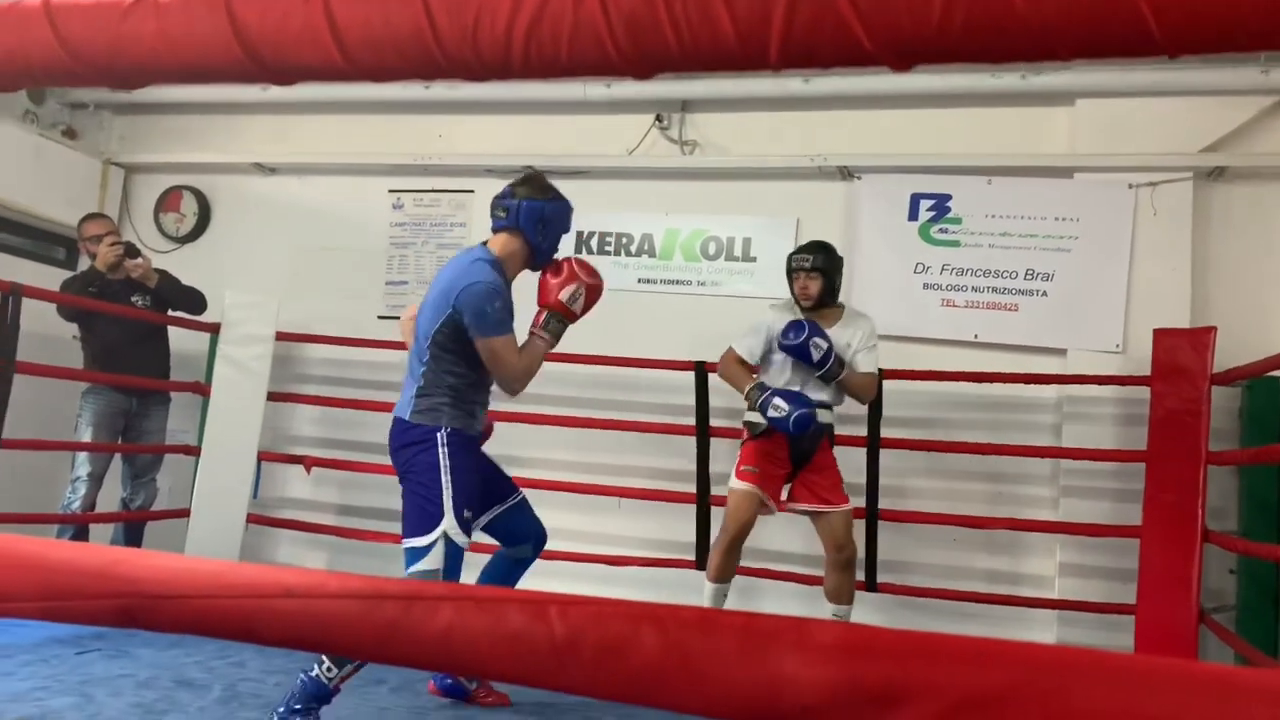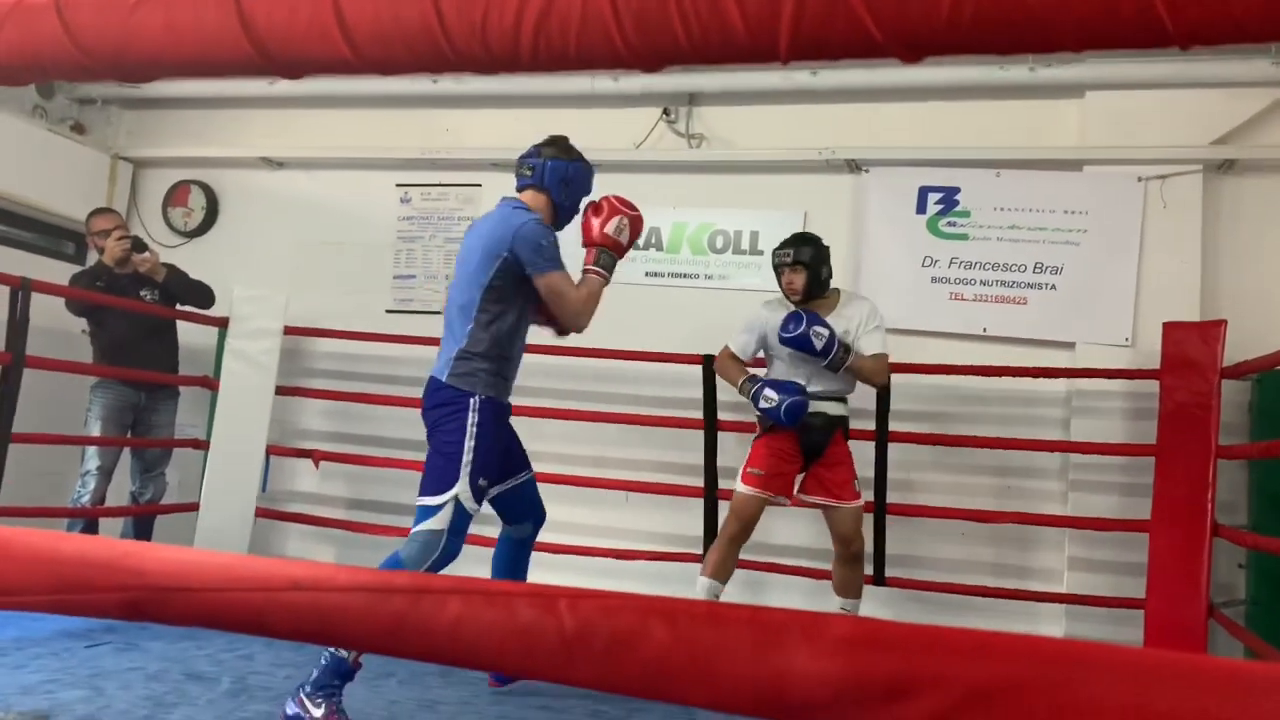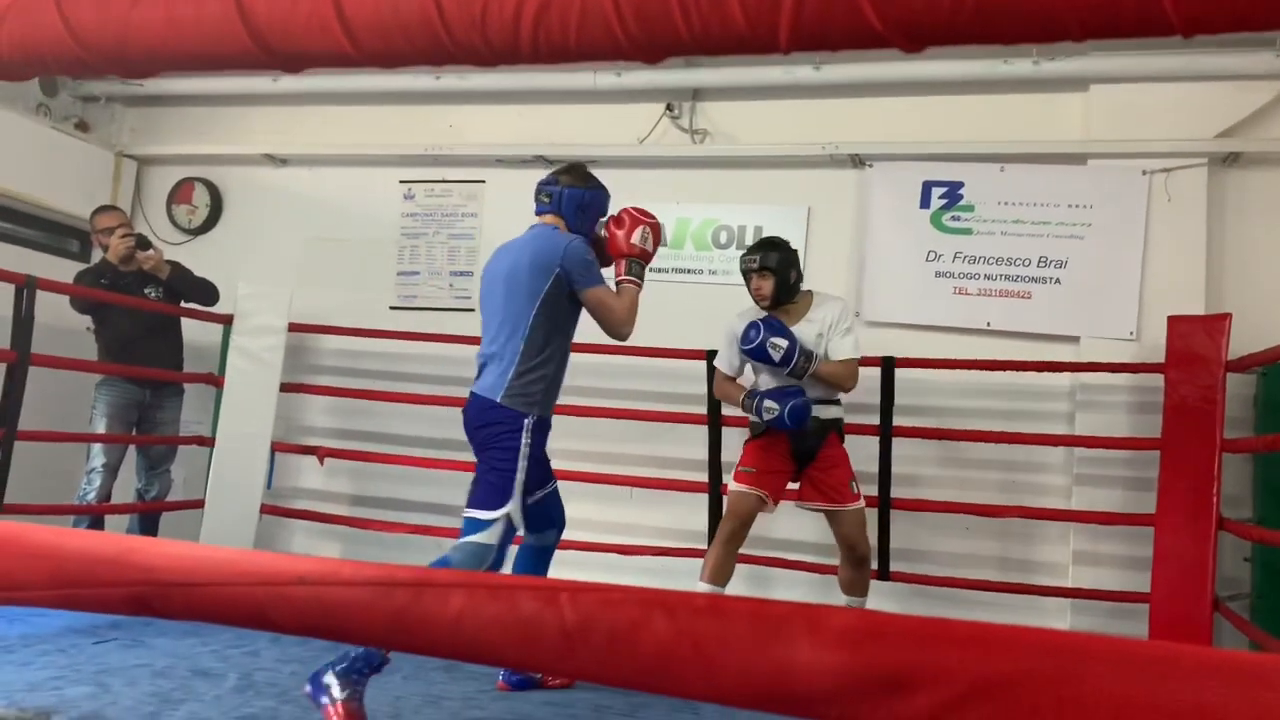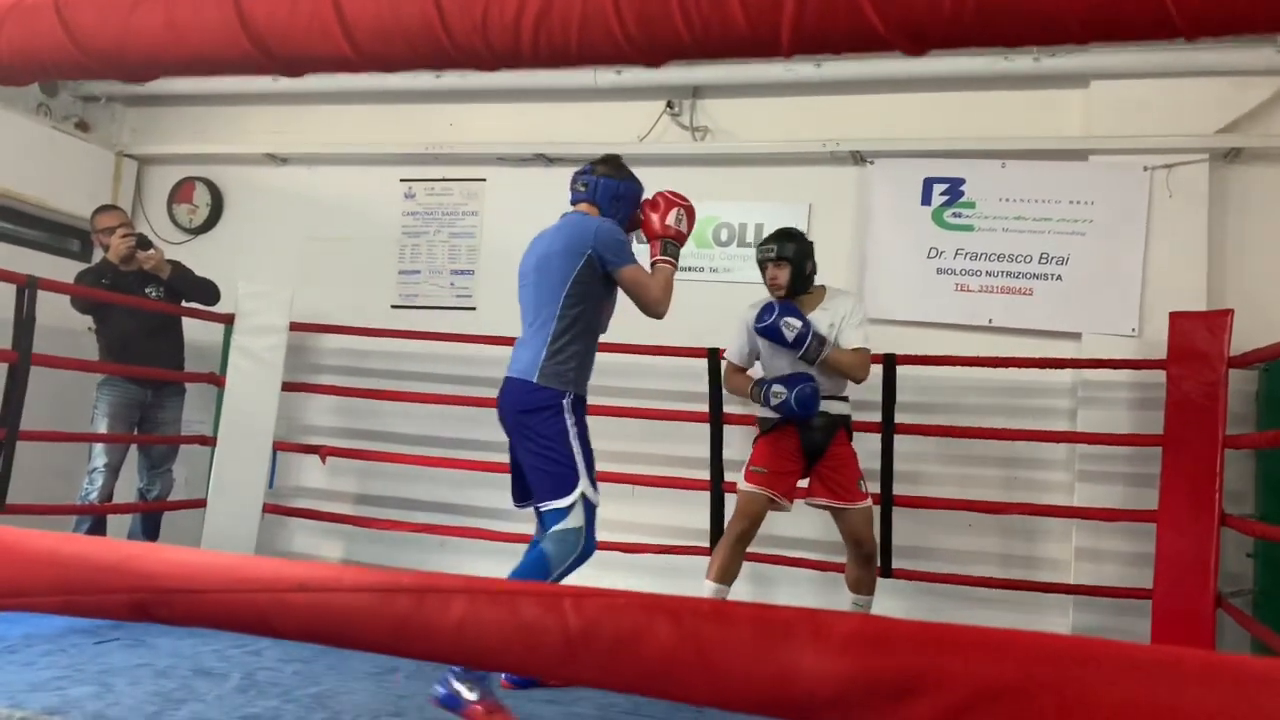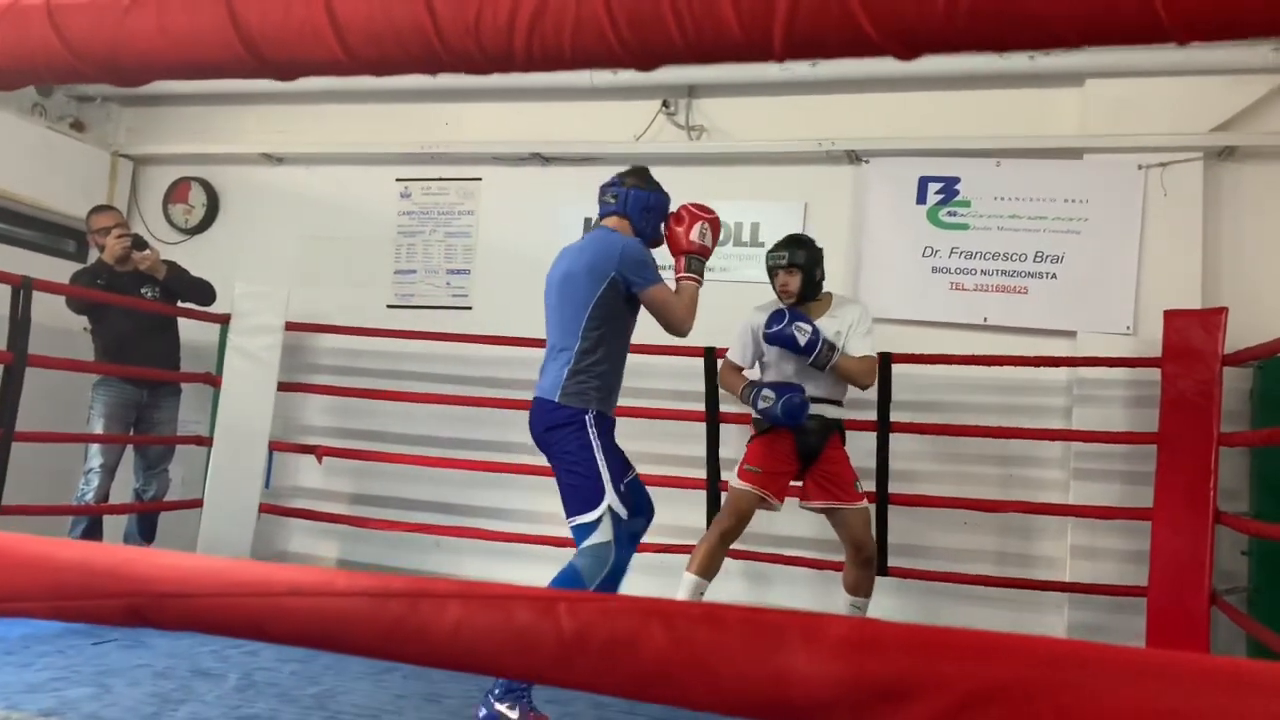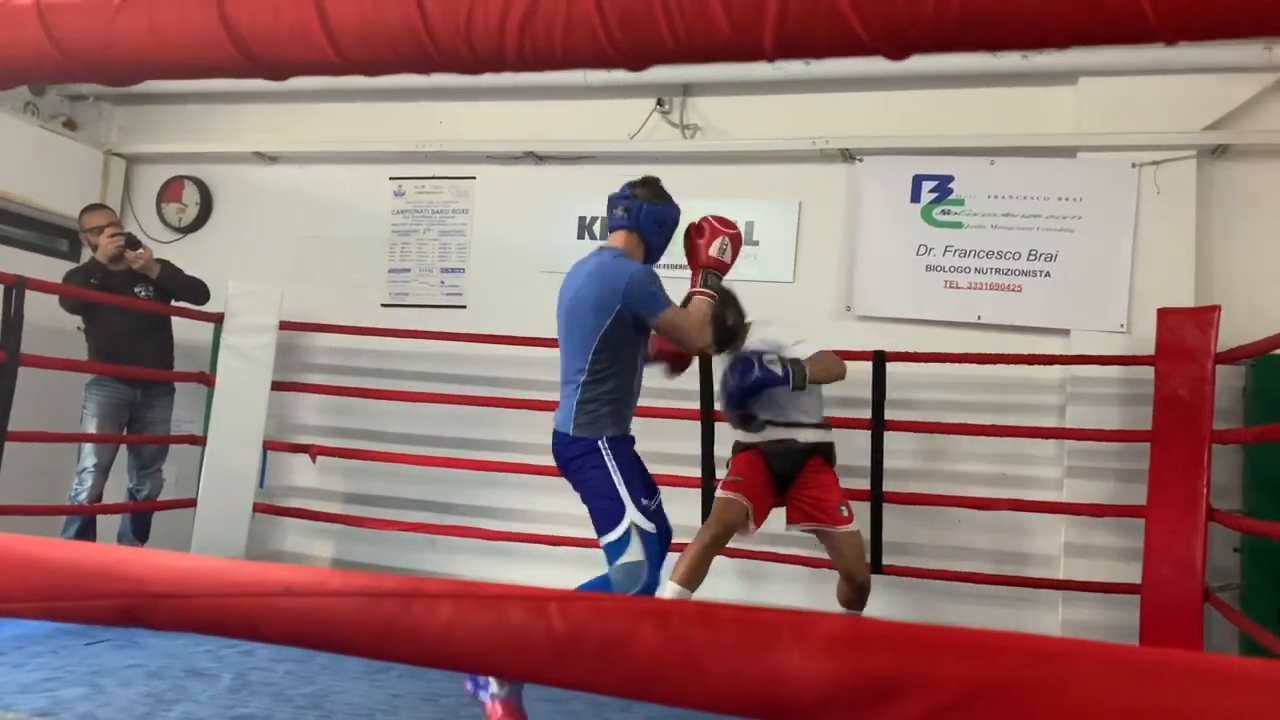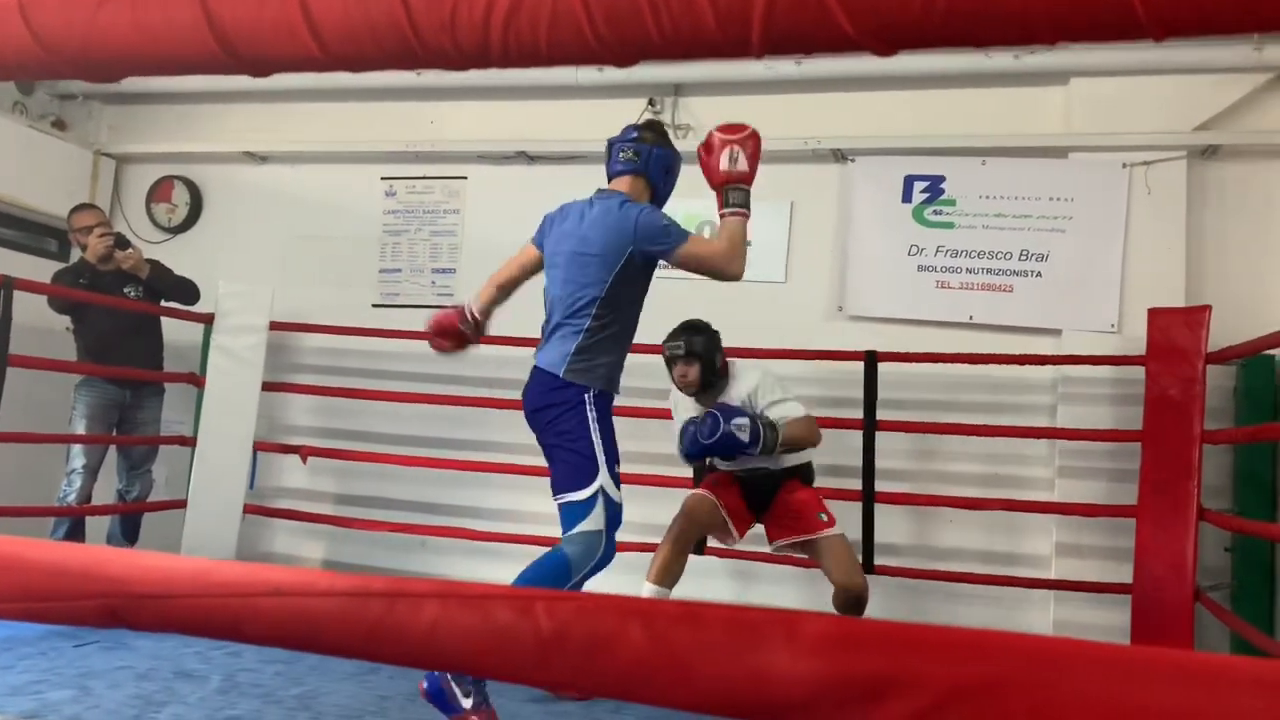
dt=0.2s
person 1, frame 1
left shoulder: (475, 265)
right shoulder: (483, 283)
left elbow: (410, 327)
right elbow: (512, 377)
right wrist: (554, 317)
left hip: (452, 437)
right hip: (434, 440)
left knee: (525, 539)
right knee: (430, 582)
left ankle: (457, 668)
person 1, frame 2
left shoulder: (492, 223)
right shoulder: (527, 229)
right elbow: (571, 318)
left wrist: (556, 281)
right wrist: (605, 256)
left hip: (468, 395)
right hip: (467, 401)
left knee: (525, 518)
right knee: (432, 544)
person 1, frame 3
left shoulder: (509, 253)
right shoulder: (569, 247)
right elbow: (620, 326)
right wrist: (632, 265)
left hip: (493, 406)
right hip: (513, 414)
left knee: (546, 525)
right knee: (479, 553)
left ankle: (522, 660)
right ankle: (343, 675)
person 1, frame 4
left shoulder: (548, 240)
right shoulder: (598, 232)
right elbow: (654, 305)
left wrist: (638, 241)
right wrist: (665, 246)
left hip: (524, 393)
right hip: (548, 399)
left knee: (563, 525)
right knee: (569, 538)
right ankle: (469, 675)
person 1, frame 5
left shoulder: (573, 253)
right shoulder: (626, 250)
right elbow: (679, 320)
right wrist: (692, 261)
left hip: (564, 411)
right hip: (575, 415)
left knee: (635, 511)
right knee: (602, 548)
person 1, frame 6
left shoulder: (582, 272)
right shoulder: (630, 275)
right elbow: (696, 339)
left wrist: (653, 348)
right wrist: (709, 277)
left hip: (588, 433)
right hip: (594, 439)
left knee: (652, 539)
right knee: (633, 572)
person 1, frame 7
left shoulder: (566, 216)
right shoulder: (642, 221)
left elbow: (505, 276)
right elbow: (728, 265)
left wrist: (473, 316)
right wrist: (735, 194)
left hip: (548, 388)
right hip: (577, 396)
left knee: (589, 529)
right knee: (589, 543)
right ankle: (465, 666)
person 2, frame 1
left shoulder: (859, 327)
right shoulder: (777, 317)
left elbow: (867, 393)
right elbow: (728, 363)
left wrist: (828, 362)
right wrist: (762, 395)
left hip: (815, 440)
right hip: (768, 432)
left knee: (842, 548)
right knee: (734, 529)
person 2, frame 2
left shoulder: (861, 310)
right shoulder: (771, 313)
left elbow: (878, 374)
right elbow: (725, 362)
left wrist: (834, 349)
right wrist: (756, 386)
left hip: (830, 430)
right hip: (780, 427)
left knee: (850, 542)
right knee: (737, 523)
person 2, frame 3
left shoulder: (833, 310)
right shoulder: (747, 325)
left elbow: (847, 379)
right elbow: (721, 383)
left wrist: (796, 358)
right wrist: (754, 402)
left hip: (823, 433)
right hip: (771, 432)
left knee: (856, 546)
right knee: (733, 524)
person 2, frame 4
left shoulder: (844, 305)
right shoulder: (759, 315)
left elbow: (860, 369)
right elbow: (731, 376)
left wrist: (807, 341)
right wrist: (763, 391)
left hip: (832, 430)
right hip: (780, 427)
left knee: (863, 544)
right knee: (742, 524)
person 2, frame 5
left shoulder: (852, 314)
right shoulder: (765, 319)
left elbow: (867, 377)
right elbow: (728, 374)
left wrist: (818, 347)
right wrist: (758, 395)
left hip: (826, 435)
right hip: (775, 429)
left knee: (862, 546)
right knee: (731, 518)
person 2, frame 6
left shoulder: (771, 337)
right shoulder: (725, 357)
left elbow: (835, 368)
left wrist: (783, 371)
right wrist: (736, 408)
left hip: (808, 457)
right hip: (756, 453)
left knee: (856, 574)
right knee: (716, 530)
person 2, frame 7
left shoulder: (752, 382)
right shoulder: (682, 398)
left elbow: (811, 435)
right elbow: (686, 443)
left wrist: (759, 433)
right wrist: (695, 445)
left hip: (787, 480)
right hip: (733, 479)
left knee: (853, 585)
right knee: (685, 524)
person 3, frame 1
left shoulder: (154, 278)
right shoulder: (80, 285)
left elbow: (198, 304)
right elbow: (67, 311)
left wrist: (154, 280)
right wrist: (99, 269)
left hip: (152, 398)
right hip: (104, 394)
left knee: (141, 492)
right knee: (84, 483)
person 3, frame 2
left shoulder: (162, 272)
right shoulder: (88, 280)
left elbow: (206, 298)
right elbow: (75, 306)
left wrist: (160, 275)
right wrist: (106, 263)
left hip: (160, 393)
right hip: (112, 389)
left knee: (150, 485)
right knee: (93, 478)
person 3, frame 3
left shoulder: (167, 270)
right shoulder: (93, 277)
left elbow: (210, 296)
right elbow: (80, 304)
left wrist: (164, 273)
right wrist: (110, 261)
left hip: (165, 390)
right hip: (117, 386)
left knee: (156, 482)
right knee: (99, 474)
person 3, frame 4
left shoulder: (168, 269)
right shoulder: (94, 277)
left elbow: (211, 294)
right elbow: (80, 303)
left wrist: (165, 272)
right wrist: (111, 261)
left hip: (167, 390)
right hip: (119, 386)
left knee: (158, 481)
right knee: (101, 474)
person 3, frame 5
left shoulder: (163, 270)
right shoulder: (89, 277)
left elbow: (207, 295)
right elbow: (76, 304)
left wrist: (161, 272)
right wrist: (106, 262)
left hip: (163, 391)
right hip: (114, 387)
left knee: (154, 481)
right knee: (97, 474)
person 3, frame 6
left shoulder: (157, 268)
right shoulder: (83, 276)
left elbow: (200, 294)
right elbow: (69, 303)
left wrist: (155, 271)
right wrist: (100, 260)
left hip: (156, 389)
right hip: (108, 386)
left knee: (147, 480)
right knee: (91, 473)
left ankle: (131, 552)
person 3, frame 7
left shoulder: (146, 268)
right shoulder: (71, 277)
left elbow: (190, 294)
right elbow: (58, 303)
left wrist: (144, 272)
right wrist: (89, 260)
left hip: (146, 390)
right hip: (97, 387)
left knee: (137, 482)
right knee: (80, 474)
left ankle: (120, 553)
